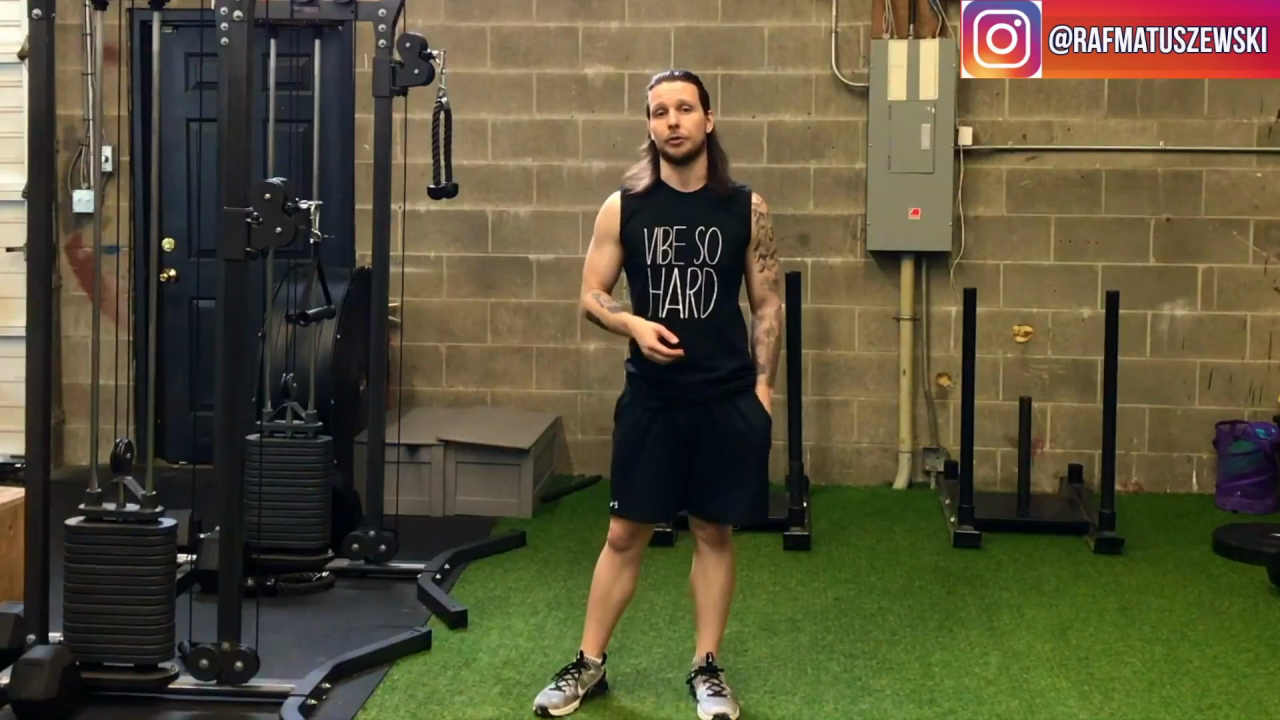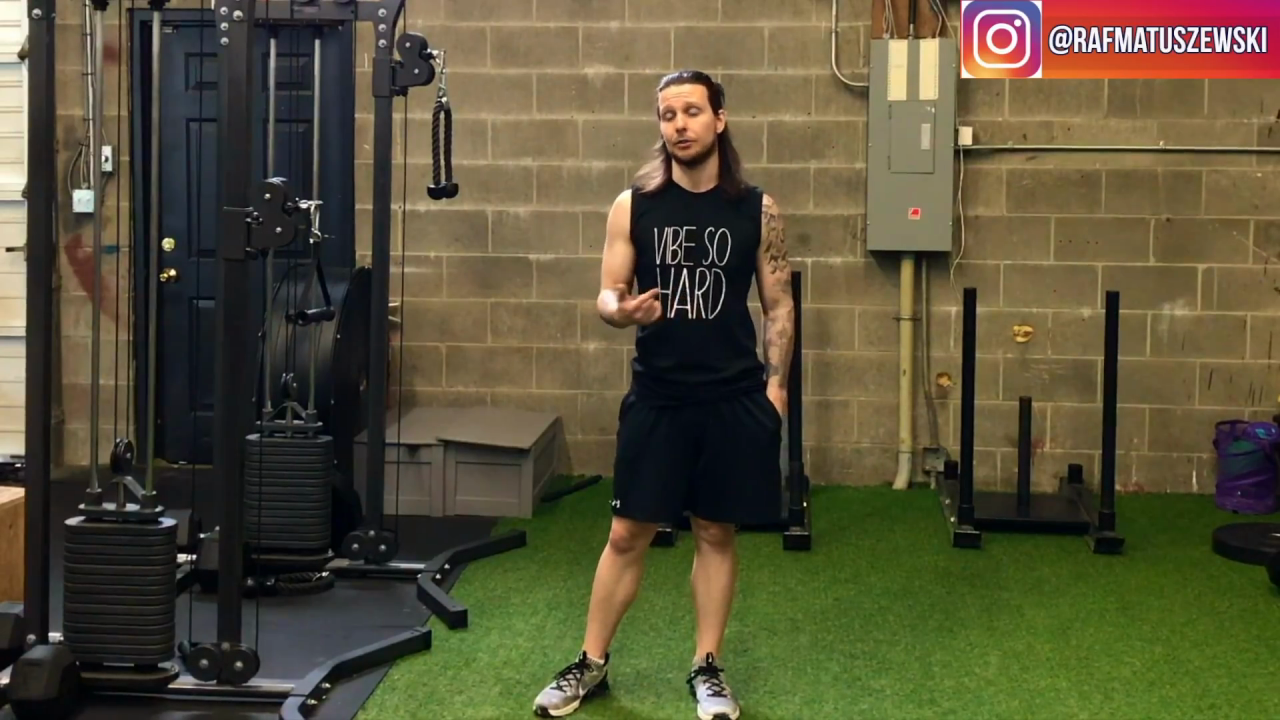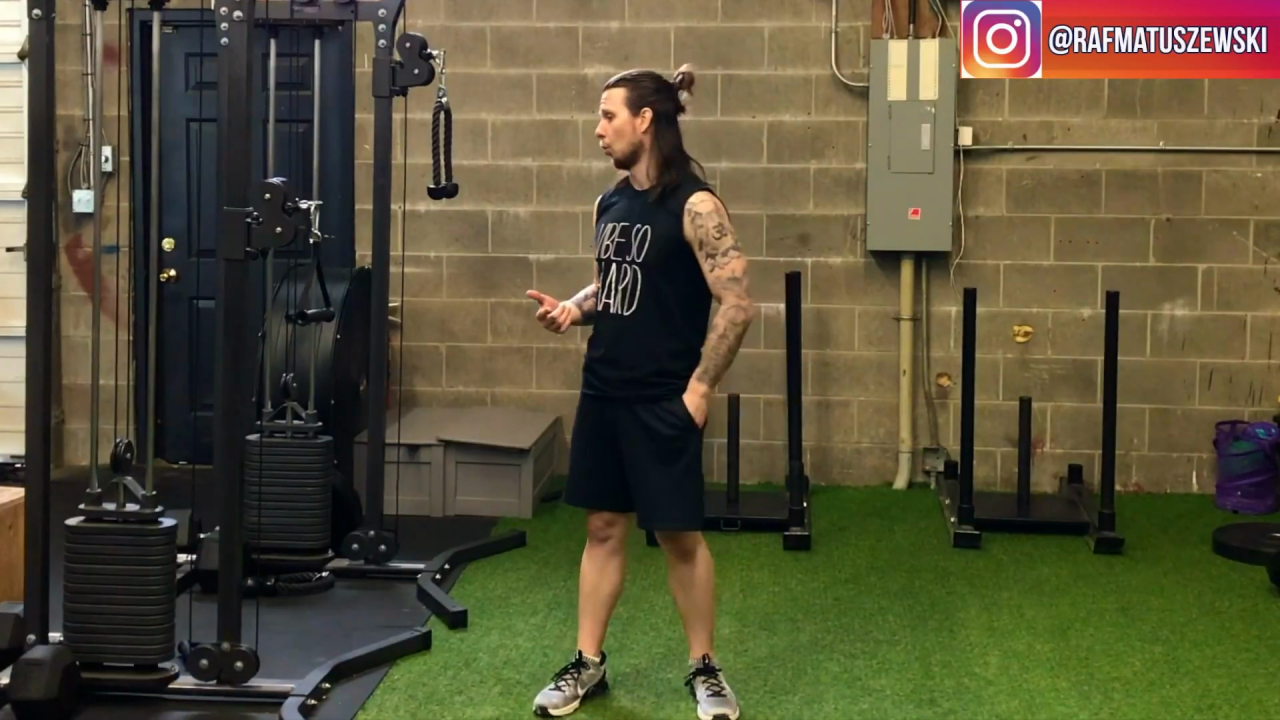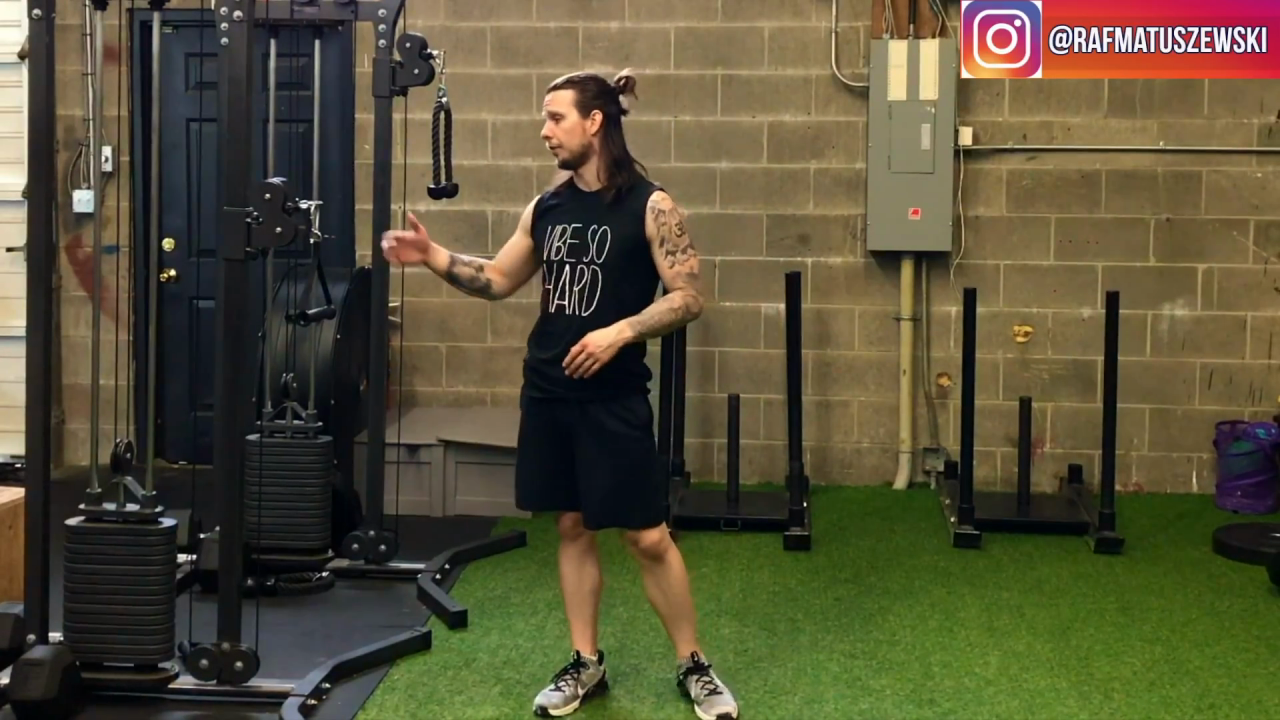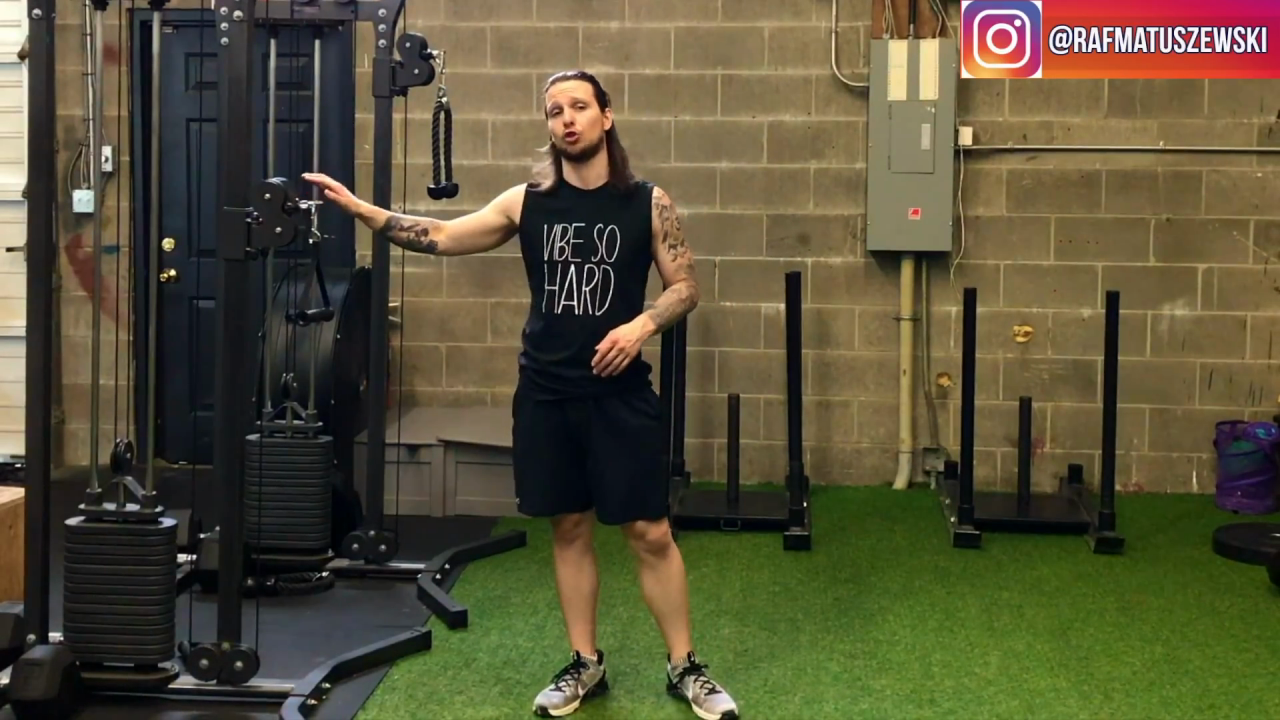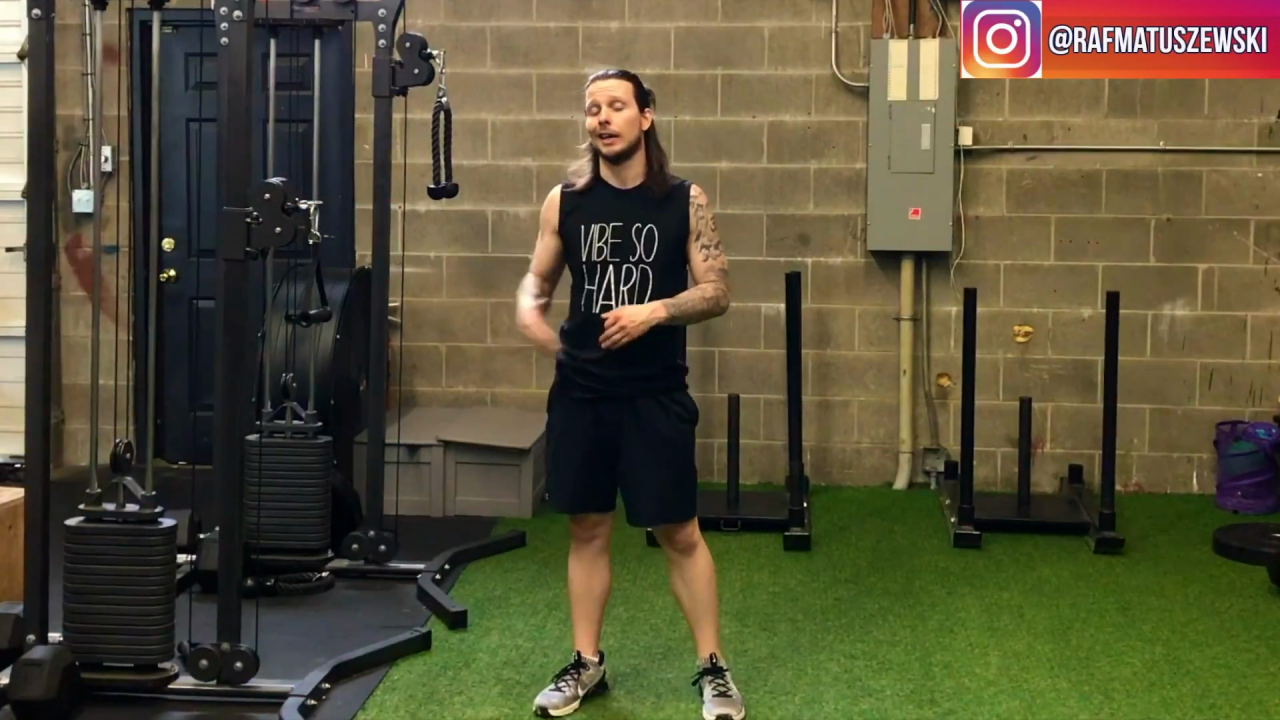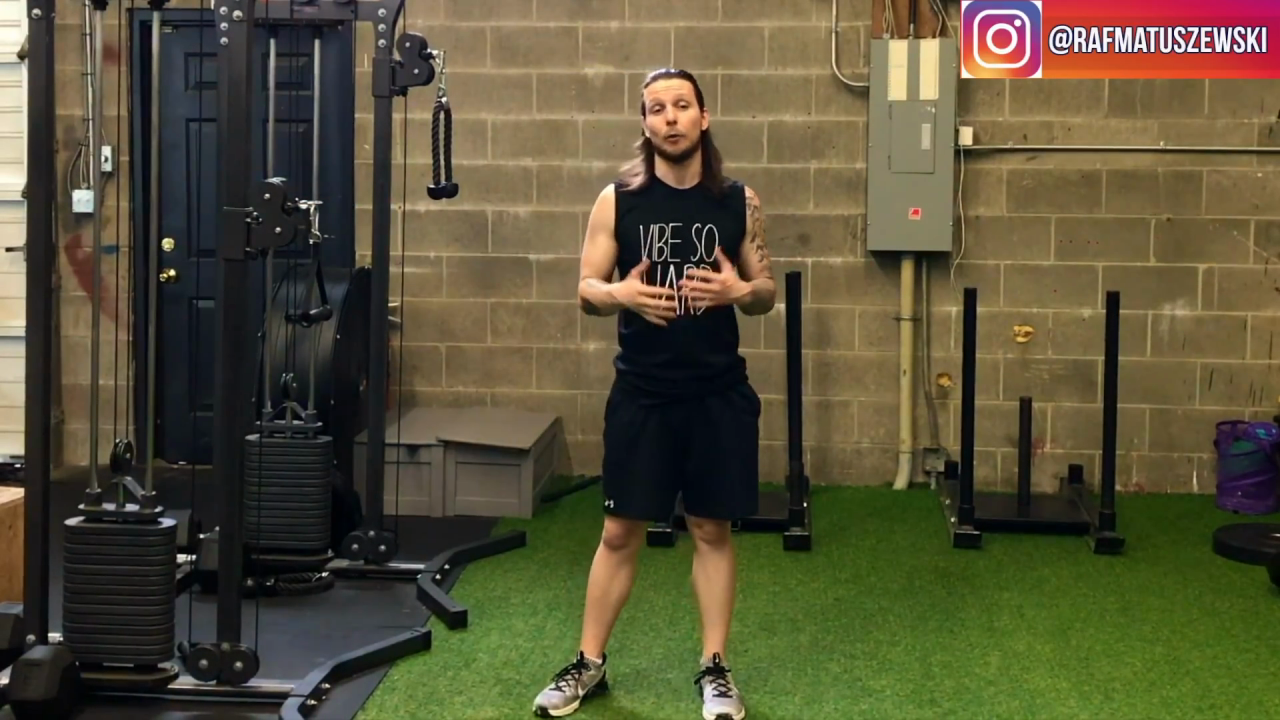
dt=0.7s
person 1, frame 1
left shoulder: (745, 208)
right shoulder: (623, 206)
left elbow: (767, 303)
right elbow: (591, 294)
left wrist: (762, 383)
right wrist: (634, 325)
left hip: (727, 399)
right hip: (651, 398)
left knee: (714, 532)
right knee: (626, 532)
right ankle: (589, 664)
person 1, frame 2
left shoulder: (757, 209)
right shoulder: (634, 204)
left elbow: (779, 305)
right elbow: (606, 293)
left wrist: (775, 384)
right wrist: (625, 310)
left hip: (733, 398)
right hip: (656, 396)
left knee: (716, 533)
right knee: (628, 532)
left ankle: (706, 668)
right ankle: (591, 663)
person 1, frame 3
left shoulder: (695, 206)
right shoulder: (610, 203)
left elbow: (737, 304)
left wrist: (700, 386)
right wrist: (571, 309)
left hip: (662, 399)
right hip: (602, 392)
left knee: (678, 535)
right knee: (603, 527)
left ankle: (704, 667)
right ankle: (588, 663)
person 1, frame 4
left shoulder: (650, 206)
right shoulder: (546, 207)
left elbow: (688, 297)
right elbow: (499, 279)
left wrist: (619, 332)
right wrist: (434, 256)
left hip: (613, 397)
right hip: (548, 391)
left knee: (647, 535)
right knee: (572, 527)
left ankle: (693, 665)
right ankle: (586, 662)
person 1, frame 5
left shoulder: (648, 203)
right shoulder: (527, 201)
left elbow: (686, 287)
right elbow: (441, 235)
left wrist: (643, 324)
right wrist: (361, 209)
left hip: (620, 393)
right hip: (546, 393)
left knee: (650, 532)
right knee: (569, 527)
left ankle: (684, 666)
right ankle: (585, 663)
person 1, frame 6
left shoulder: (685, 199)
right shoulder: (565, 198)
left elbow: (714, 289)
right elbow: (540, 276)
left wrist: (653, 311)
right wrist: (529, 307)
left hip: (656, 393)
right hip: (581, 390)
left knee: (678, 532)
right knee: (586, 528)
left ankle: (711, 667)
right ankle: (585, 663)
person 1, frame 7
left shoulder: (738, 201)
right shoulder: (617, 199)
left elbow: (764, 292)
right elbow: (586, 290)
left wrist: (743, 290)
right wrist: (614, 294)
left hip: (719, 392)
right hip: (642, 393)
left knee: (713, 530)
right knee: (620, 531)
left ankle: (714, 668)
right ankle: (588, 664)
